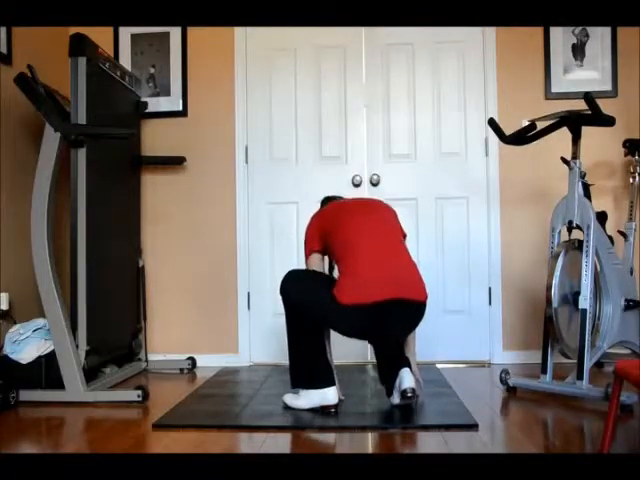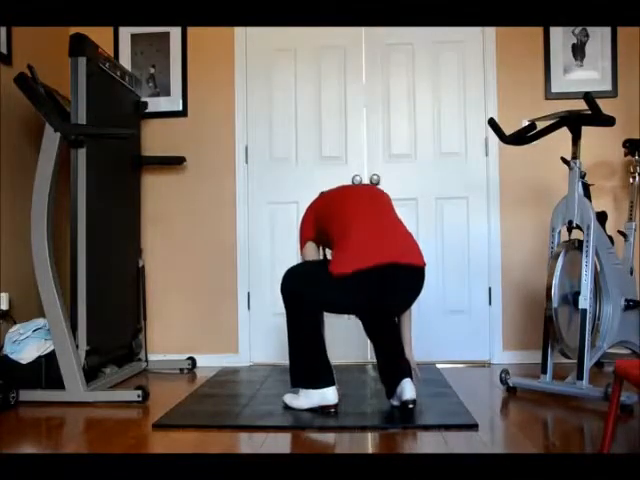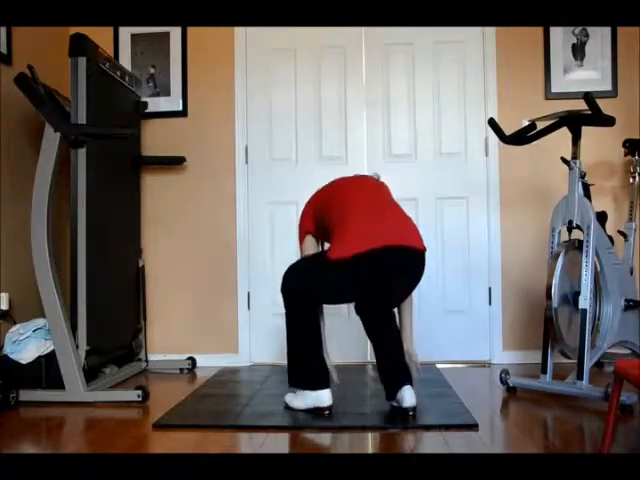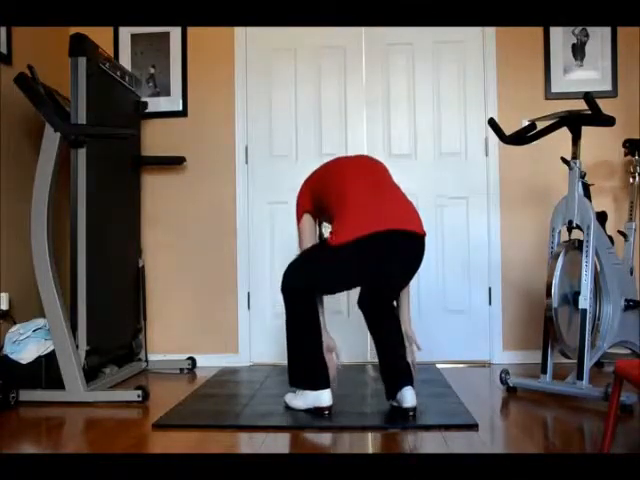
dt=0.4s
person 1, frame 1
left shoulder: (320, 219)
right shoulder: (384, 209)
left elbow: (318, 288)
left wrist: (326, 363)
right wrist: (409, 355)
left hip: (360, 306)
right hip: (414, 306)
left knee: (294, 286)
left ankle: (319, 388)
right ankle: (399, 375)
person 1, frame 2
left shoulder: (315, 210)
right shoulder: (377, 194)
left elbow: (313, 282)
left wrist: (319, 356)
right wrist: (406, 344)
left hip: (359, 274)
right hip: (412, 272)
left knee: (293, 285)
right knee: (377, 309)
left ankle: (319, 388)
right ankle: (401, 383)
person 1, frame 3
left shoulder: (314, 206)
right shoulder: (376, 186)
left elbow: (313, 279)
left wrist: (320, 351)
right wrist: (406, 338)
left hip: (358, 258)
right hip: (412, 256)
left knee: (294, 286)
right knee: (376, 307)
left ankle: (314, 389)
right ankle: (401, 388)
person 1, frame 4
left shoulder: (312, 186)
right shoulder: (374, 166)
left elbow: (313, 264)
left wrist: (322, 333)
right wrist: (404, 320)
left hip: (360, 241)
right hip: (412, 239)
left knee: (295, 284)
right knee: (378, 302)
left ankle: (315, 389)
right ankle: (402, 388)
